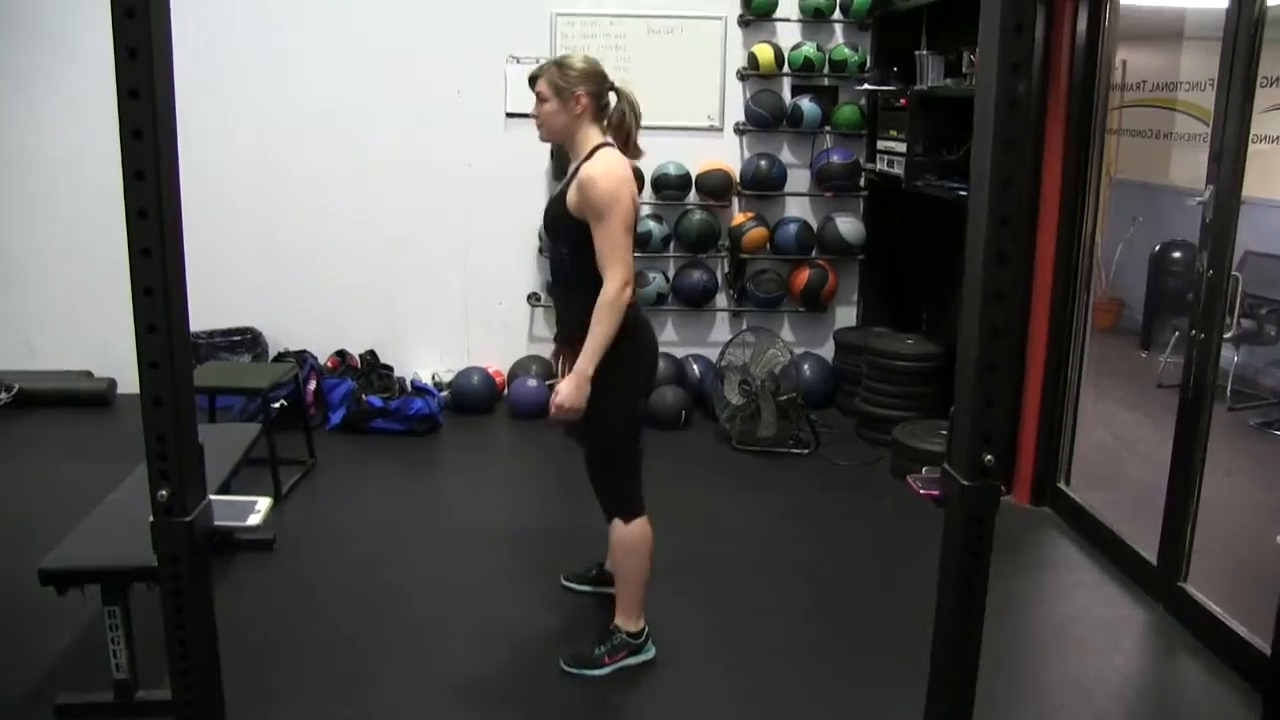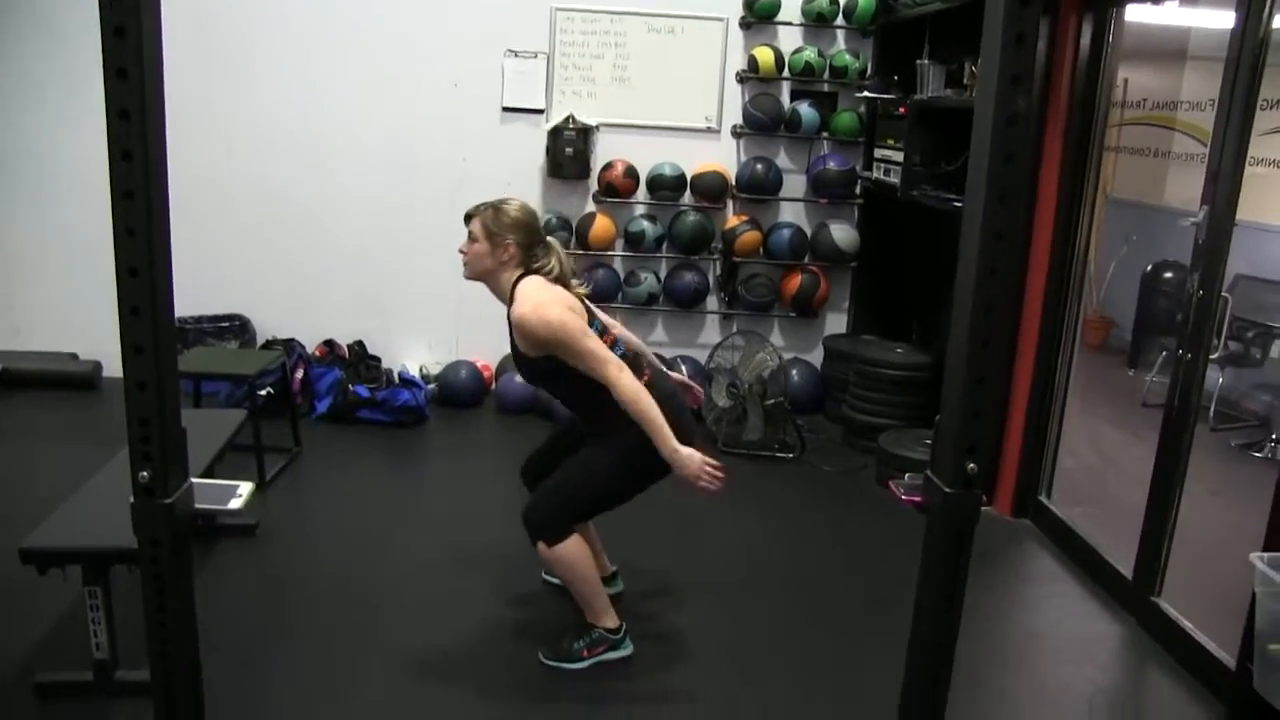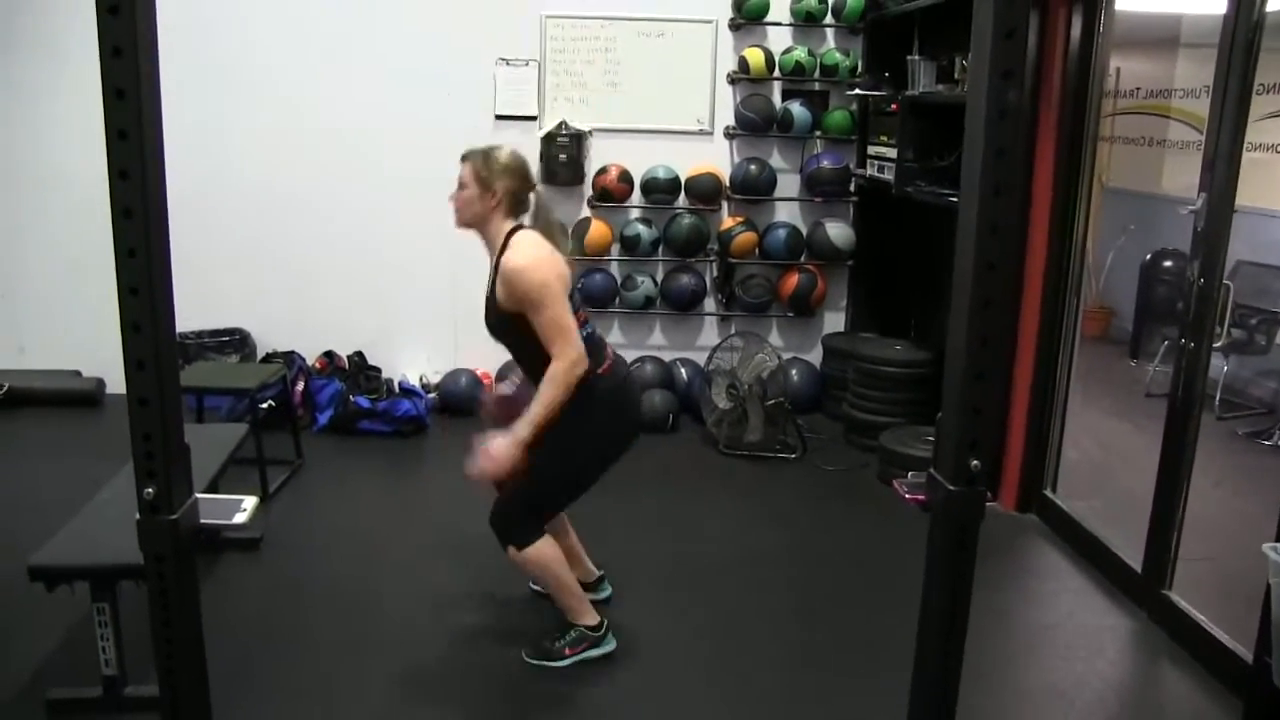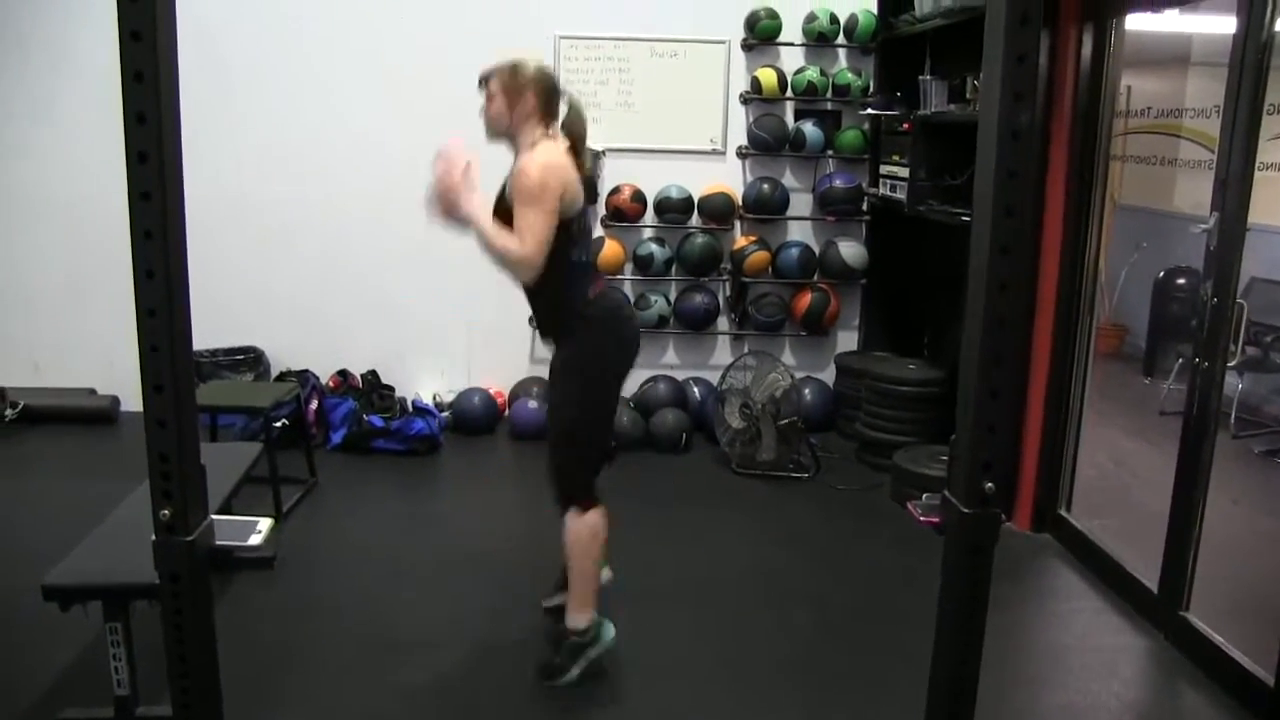
dt=1s
person 1, frame 1
left shoulder: (604, 171)
right shoulder: (590, 164)
left elbow: (618, 285)
left wrist: (580, 375)
right wrist: (568, 342)
left hip: (613, 351)
right hip: (599, 342)
left knee: (619, 486)
right knee: (605, 471)
left ankle: (630, 634)
right ankle: (617, 568)
person 1, frame 2
left shoulder: (530, 311)
right shoulder: (533, 288)
left elbow: (615, 376)
right elbow: (609, 328)
left wrist: (675, 451)
right wrist: (663, 374)
left hip: (644, 425)
right hip: (632, 412)
left knee: (544, 517)
right knee: (539, 474)
left ankle: (607, 631)
right ankle: (600, 571)
person 1, frame 3
left shoulder: (522, 257)
right shoulder: (514, 248)
left elbow: (568, 361)
left wrist: (515, 438)
right wrist: (514, 432)
left hip: (600, 404)
right hip: (584, 396)
left knee: (512, 519)
right knee: (518, 486)
left ankle: (588, 628)
right ankle: (587, 578)
person 1, frame 4
left shoulder: (538, 164)
right shoulder: (544, 160)
left elbow: (525, 260)
right elbow: (531, 255)
left wrist: (468, 206)
right wrist: (473, 211)
left hip: (592, 336)
right hip: (590, 332)
left knee: (574, 481)
right knee: (571, 463)
left ankle: (583, 625)
right ankle: (587, 571)
